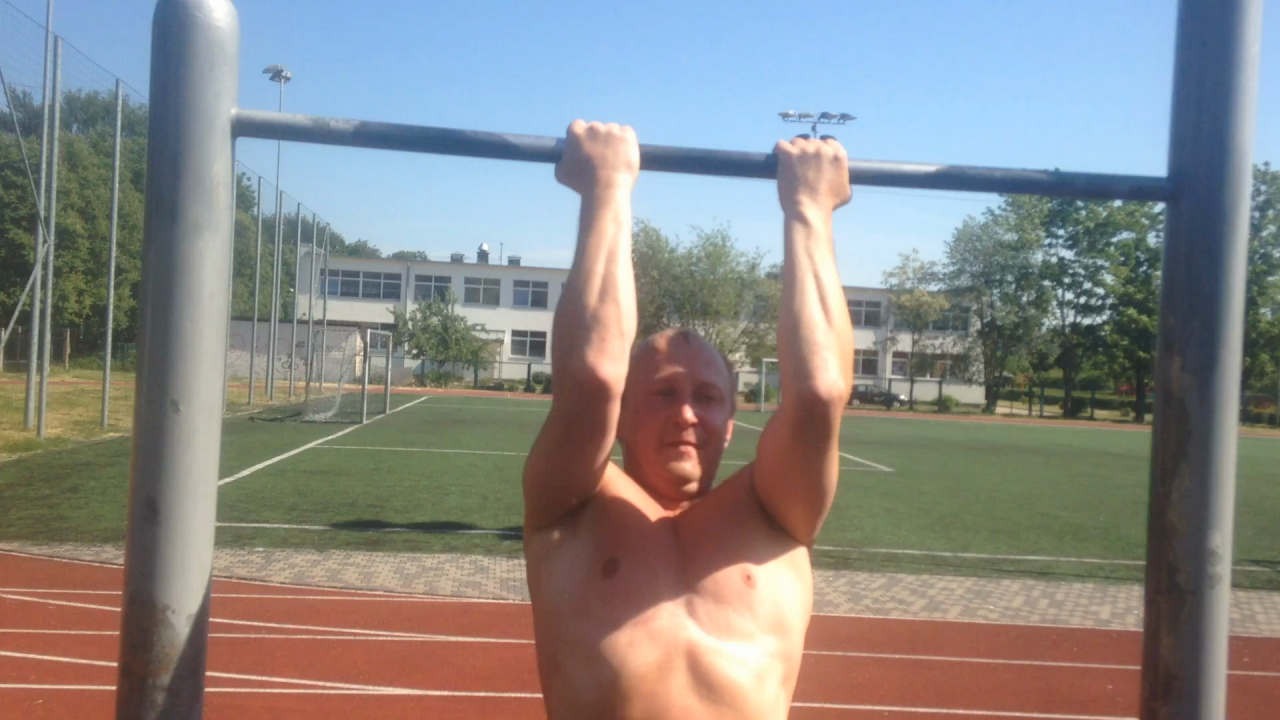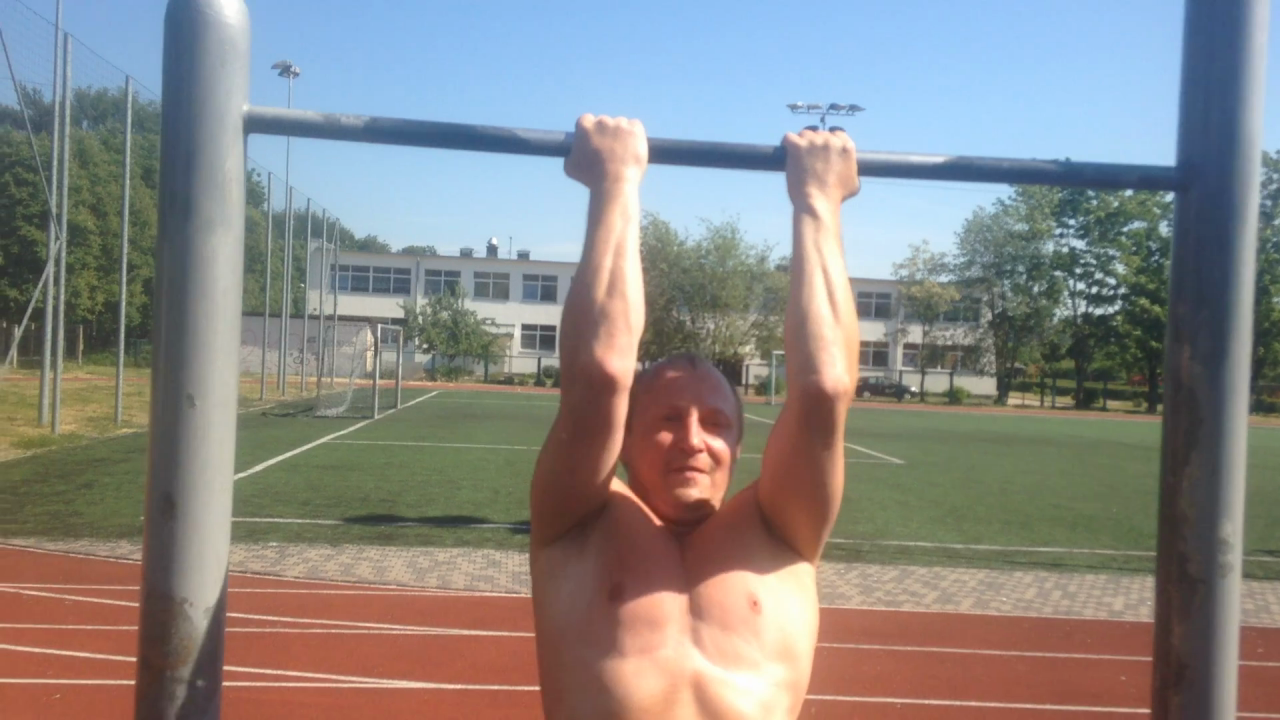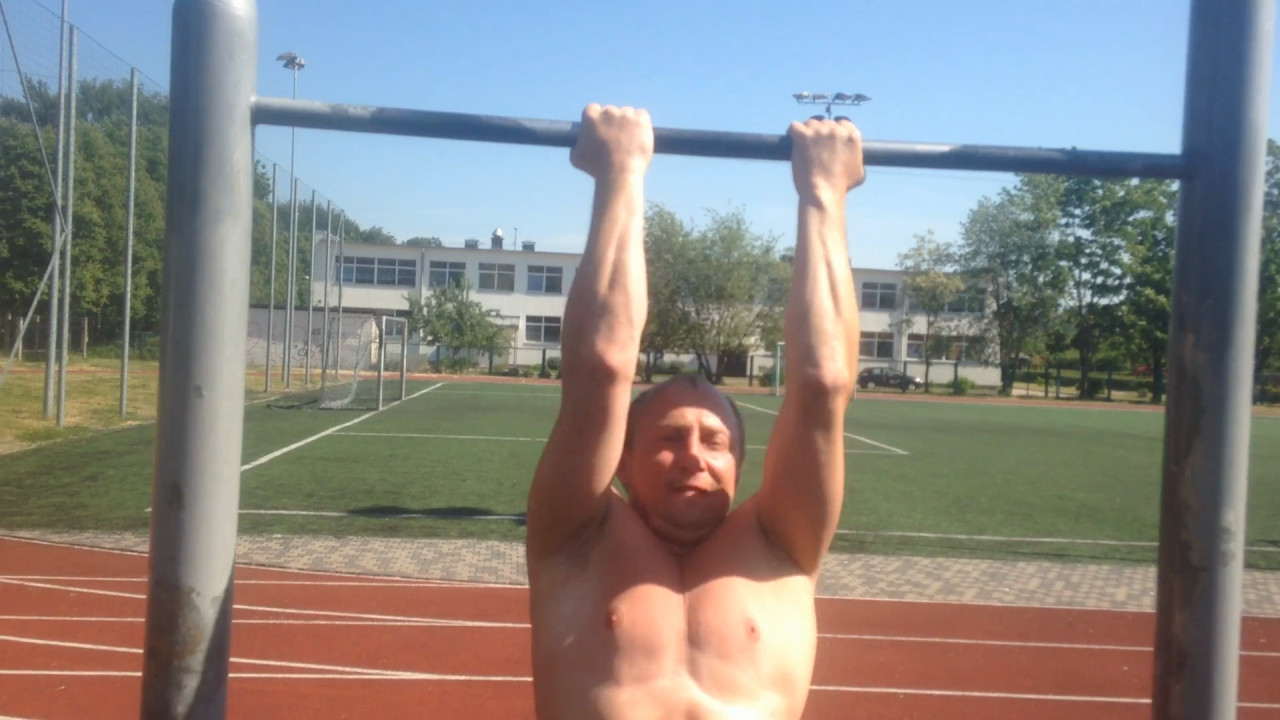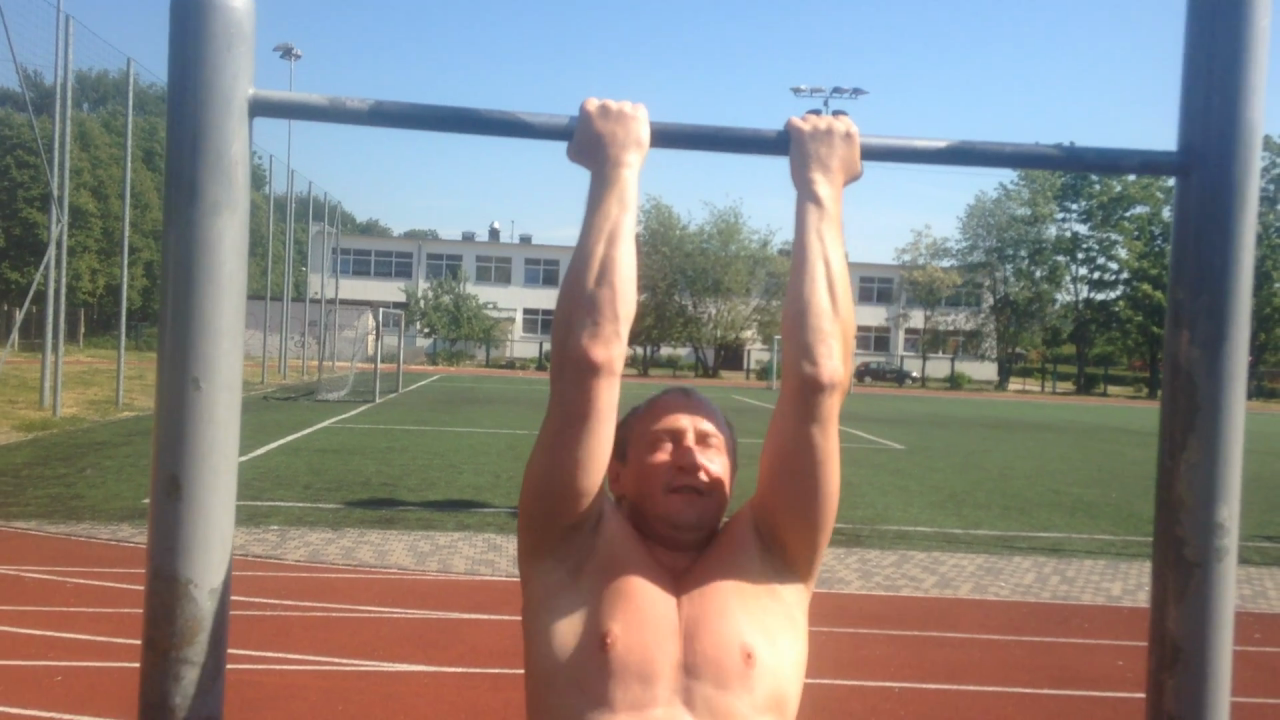
dt=0.2s
person 1, frame 1
left shoulder: (771, 522)
right shoulder: (577, 513)
left elbow: (822, 389)
right elbow: (591, 376)
left wrist: (808, 207)
right wrist: (606, 189)
person 1, frame 2
left shoulder: (774, 544)
right shoulder: (582, 533)
left elbow: (824, 386)
right elbow: (601, 373)
left wrist: (818, 200)
right wrist: (617, 183)
person 1, frame 3
left shoulder: (775, 559)
right shoulder: (582, 552)
left elbow: (823, 380)
right elbow: (604, 368)
left wrist: (823, 189)
right wrist: (621, 175)
person 1, frame 4
left shoulder: (768, 567)
right shoulder: (574, 559)
left elbow: (818, 379)
right elbow: (591, 365)
left wrist: (821, 186)
right wrist: (617, 169)
